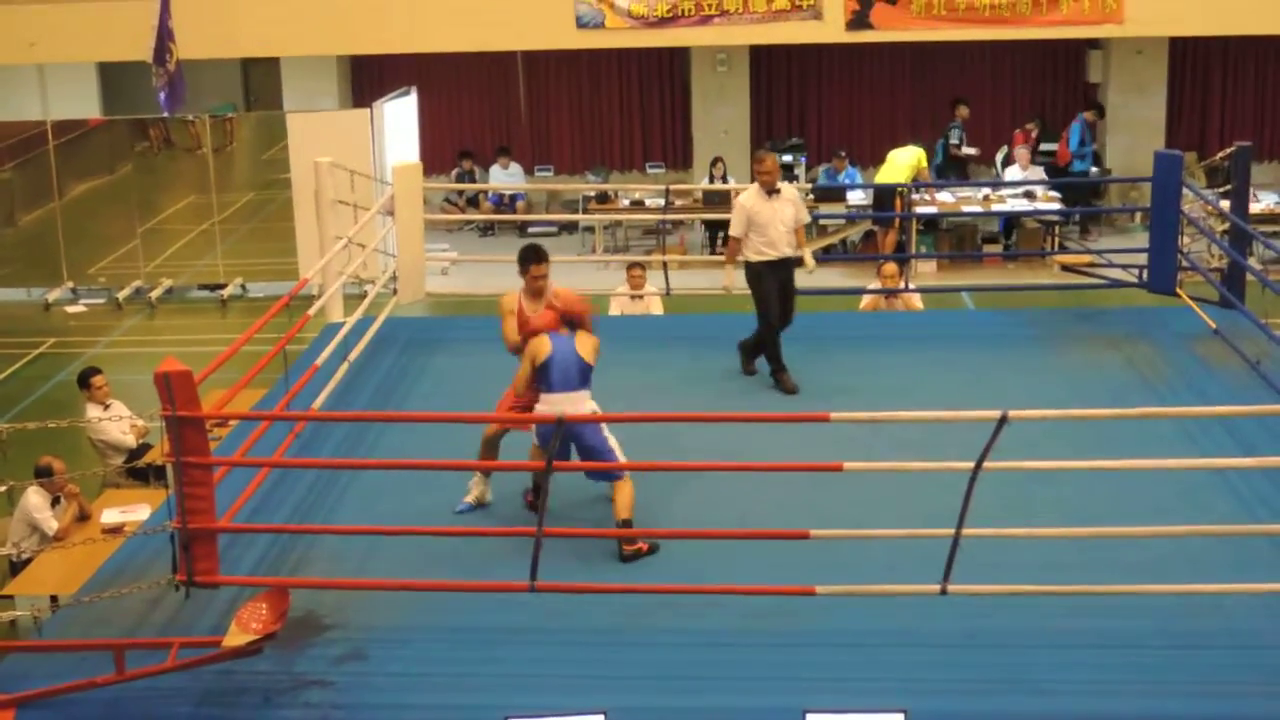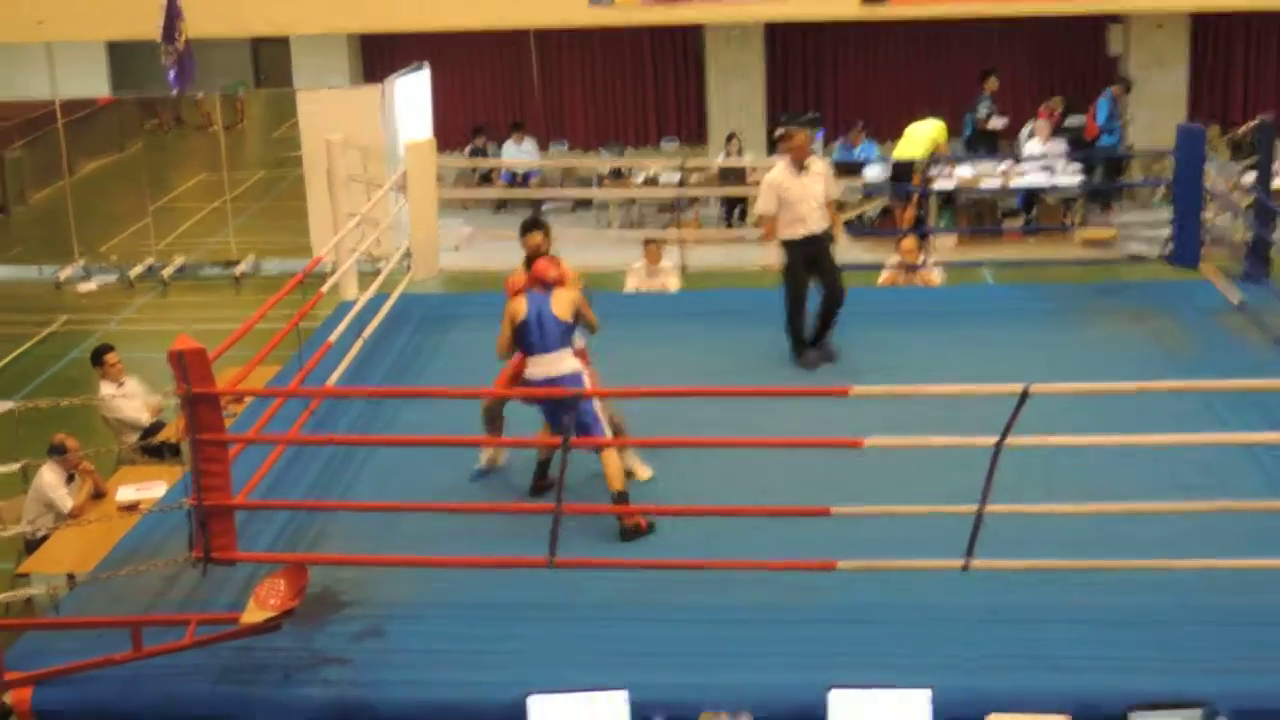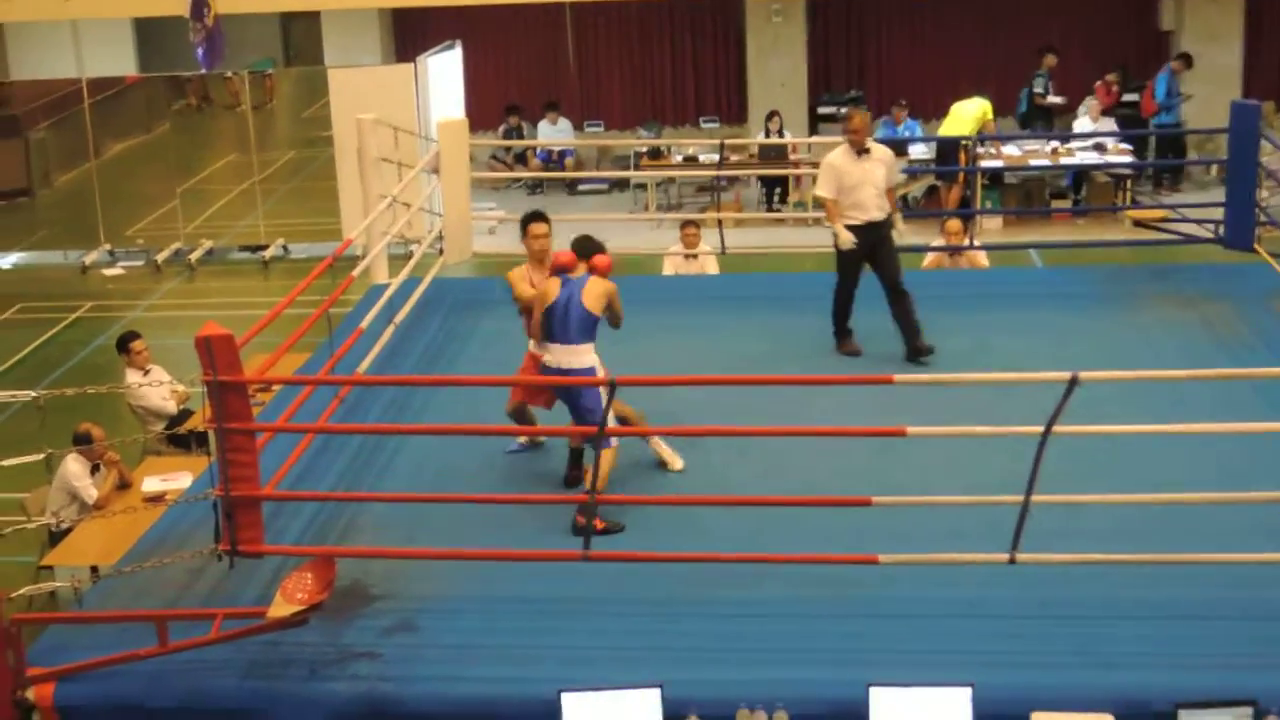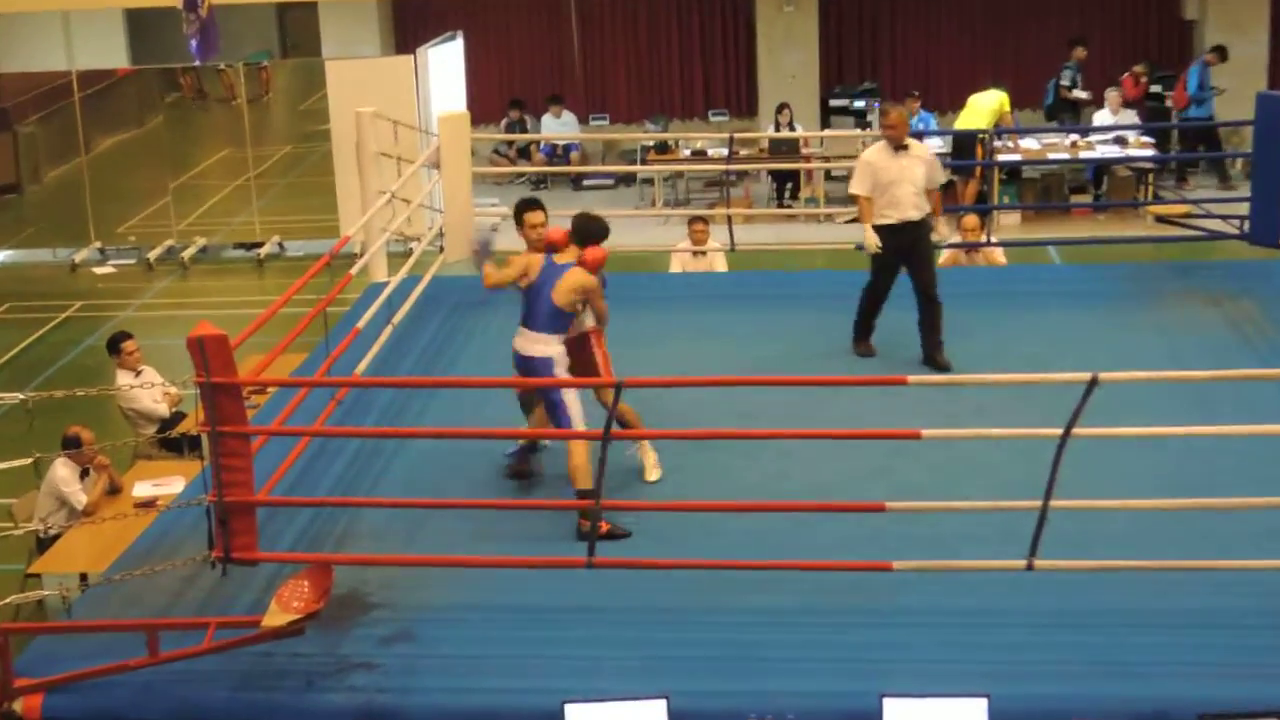
dt=0.2s
person 1, frame 1
left shoulder: (536, 343)
right shoulder: (591, 341)
left elbow: (520, 389)
left hip: (546, 415)
right hip: (582, 415)
left knee: (543, 444)
right knee: (621, 478)
left ankle: (536, 495)
right ankle: (628, 543)
person 1, frame 2
left shoulder: (515, 305)
right shoulder: (571, 295)
left elbow: (503, 352)
right elbow: (593, 327)
left hip: (536, 378)
right hip: (568, 376)
left knee: (556, 425)
right knee: (604, 445)
left ankle: (540, 479)
right ankle: (626, 517)
person 1, frame 3
left shoulder: (549, 286)
right shoulder: (606, 287)
left elbow: (536, 334)
right elbow: (617, 323)
left hip: (551, 367)
right hip: (583, 369)
left knee: (585, 418)
right knee: (607, 445)
left ankle: (574, 470)
right ankle: (585, 515)
person 1, frame 4
left shoulder: (533, 261)
right shoulder: (585, 281)
left elbow: (492, 281)
right elbow: (602, 320)
left wrist: (482, 259)
left hip: (521, 352)
right hip: (547, 358)
left knee: (549, 404)
right knee: (576, 435)
right ankle: (589, 519)
person 2, frame 1
left shoulder: (563, 297)
right shoulder: (510, 302)
left elbow: (584, 331)
right elbow: (512, 346)
left wrist: (580, 319)
right wrist: (532, 332)
right knee: (491, 434)
right ankle: (480, 490)
person 2, frame 2
left shoulder: (566, 273)
right shoulder: (518, 278)
left knee: (599, 406)
right knee: (491, 403)
left ankle: (627, 455)
right ankle: (493, 452)
person 2, frame 3
right shoulder: (517, 276)
right elbow: (529, 298)
right hip: (541, 353)
left knee: (611, 406)
right knee: (514, 408)
left ankle: (657, 444)
right ankle: (534, 434)
person 2, frame 4
left shoulder: (563, 250)
left hip: (583, 333)
left knee: (608, 399)
right knee: (526, 391)
left ankle: (645, 449)
right ankle: (534, 437)
person 3, frame 1
left shoulder: (792, 195)
right shoulder: (745, 201)
left elbow: (799, 225)
right elbow: (736, 238)
left wrist: (805, 251)
right wrist: (729, 269)
left hip: (785, 264)
right hip: (760, 267)
left knee: (784, 319)
right knee: (771, 321)
left ankle: (748, 349)
right ankle: (779, 373)
person 3, frame 2
left shoulder: (822, 169)
right shoulder: (774, 178)
right elbow: (768, 217)
left wrist: (835, 229)
right wrist: (773, 247)
left hip: (819, 240)
right hip: (792, 244)
left knee: (836, 291)
right knee: (797, 299)
left ankle: (818, 339)
right ankle: (801, 348)
person 3, frame 3
left shoulder: (884, 155)
right shoulder: (833, 161)
right elbow: (828, 200)
left wrist: (895, 217)
right wrist: (839, 229)
left hip: (879, 228)
right hip: (851, 232)
left knee: (895, 285)
right knee: (846, 288)
left ankle: (914, 343)
right ankle: (843, 337)
person 3, frame 4
left shoulder: (924, 153)
right shoulder: (871, 157)
left elbow: (933, 189)
right elbow: (863, 197)
left wrist: (938, 220)
right wrist: (867, 230)
left hip: (918, 229)
right hip: (886, 231)
left knee: (928, 291)
right knee: (877, 289)
left ankle: (933, 350)
right ankle: (861, 337)
